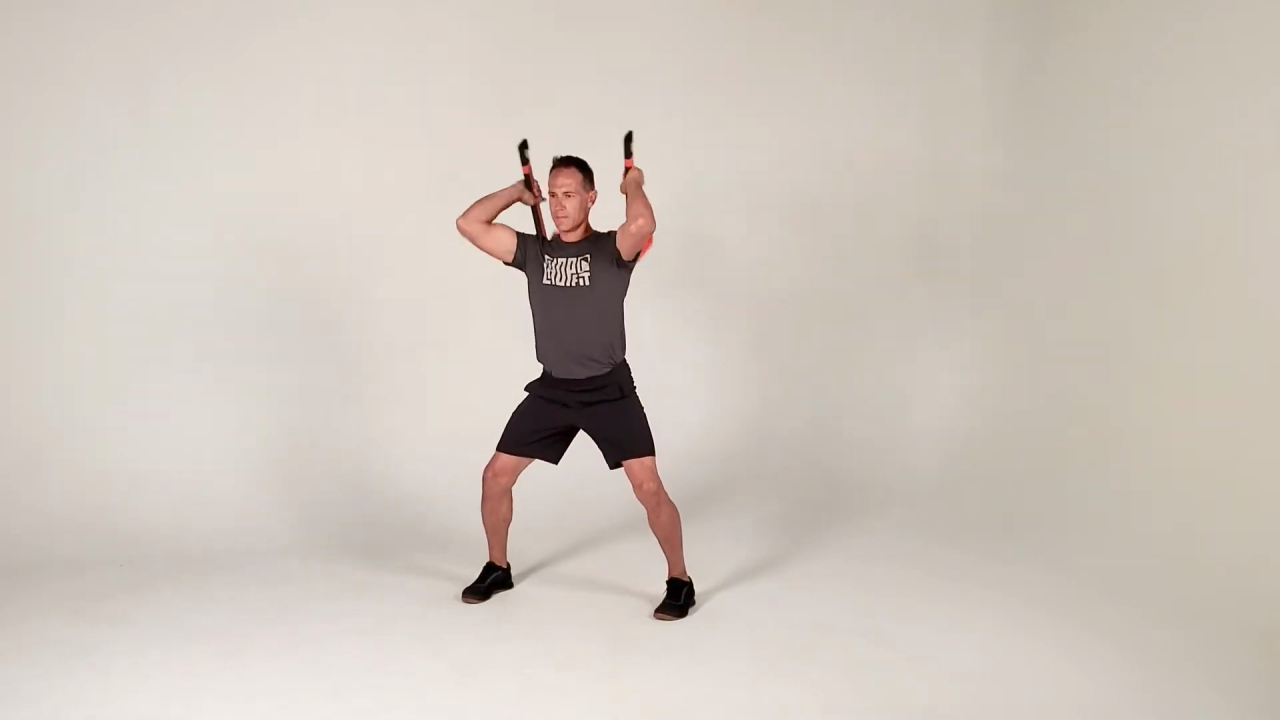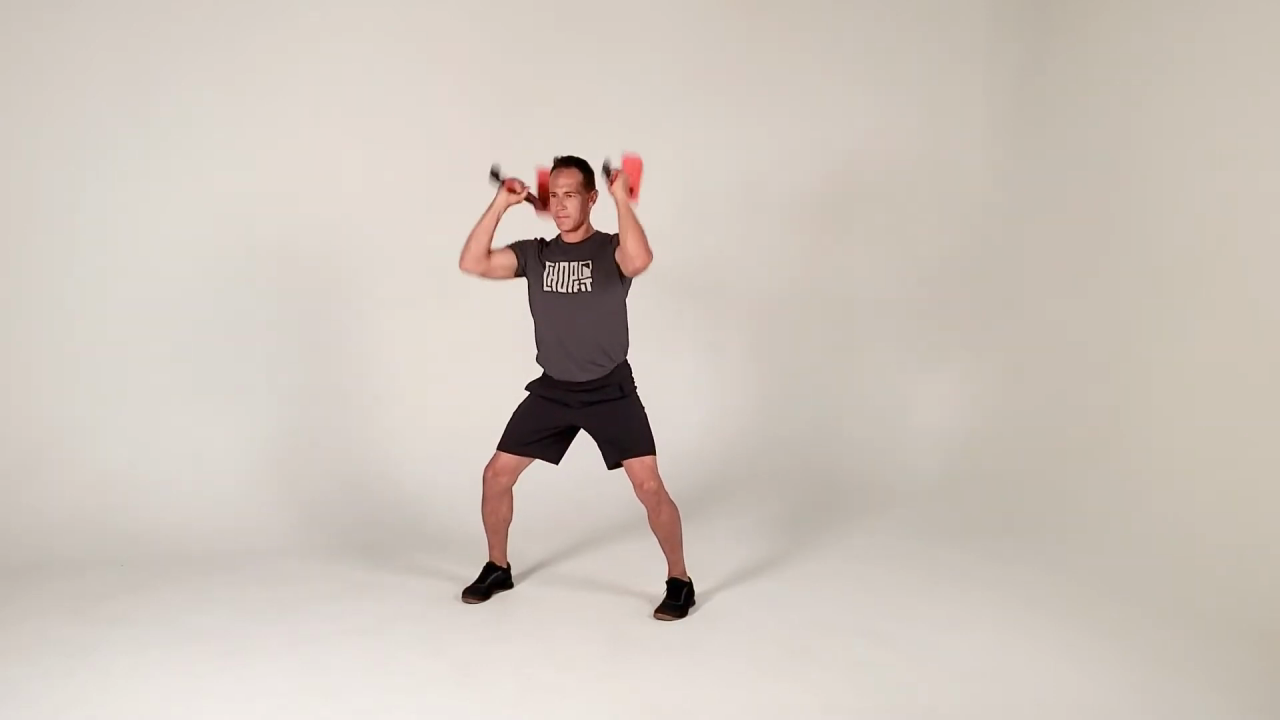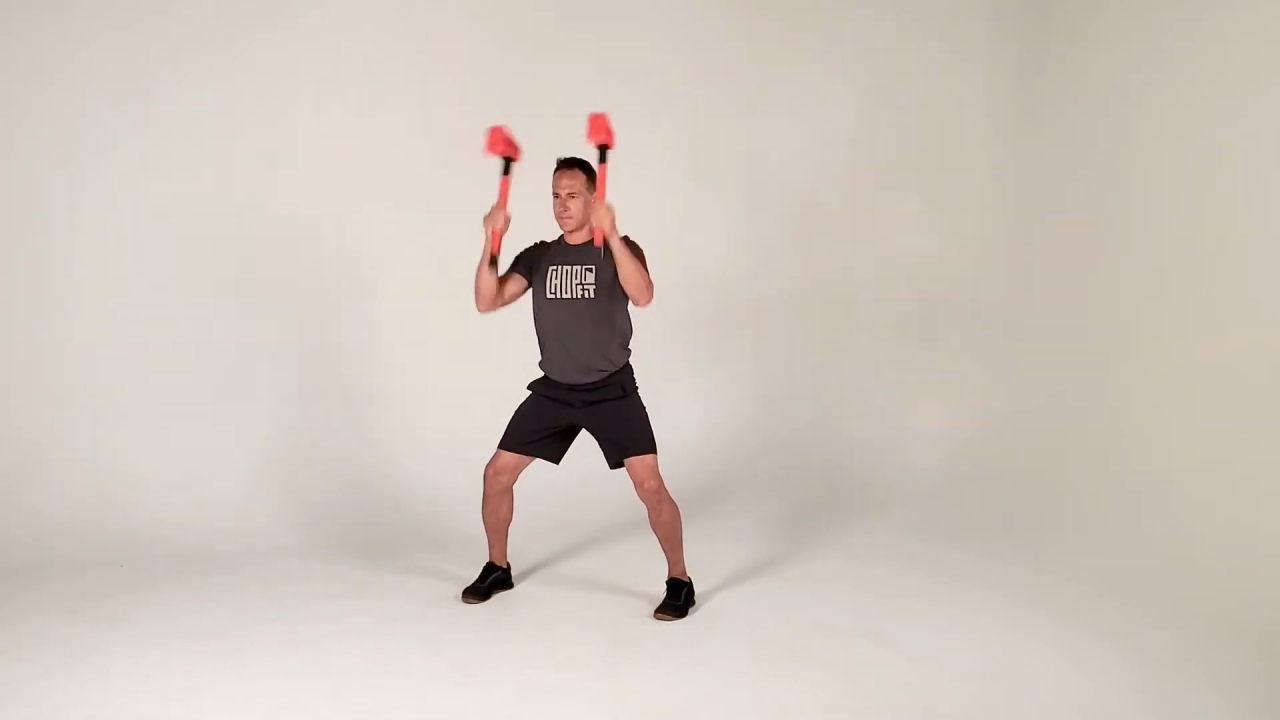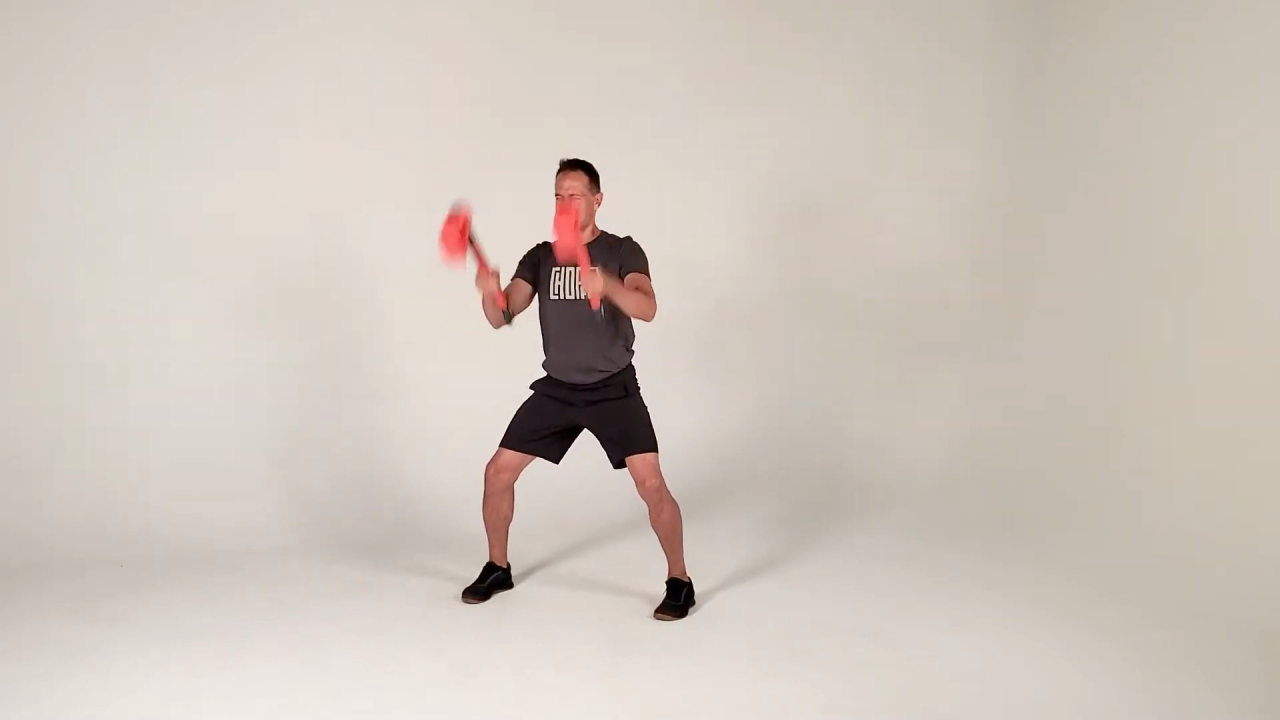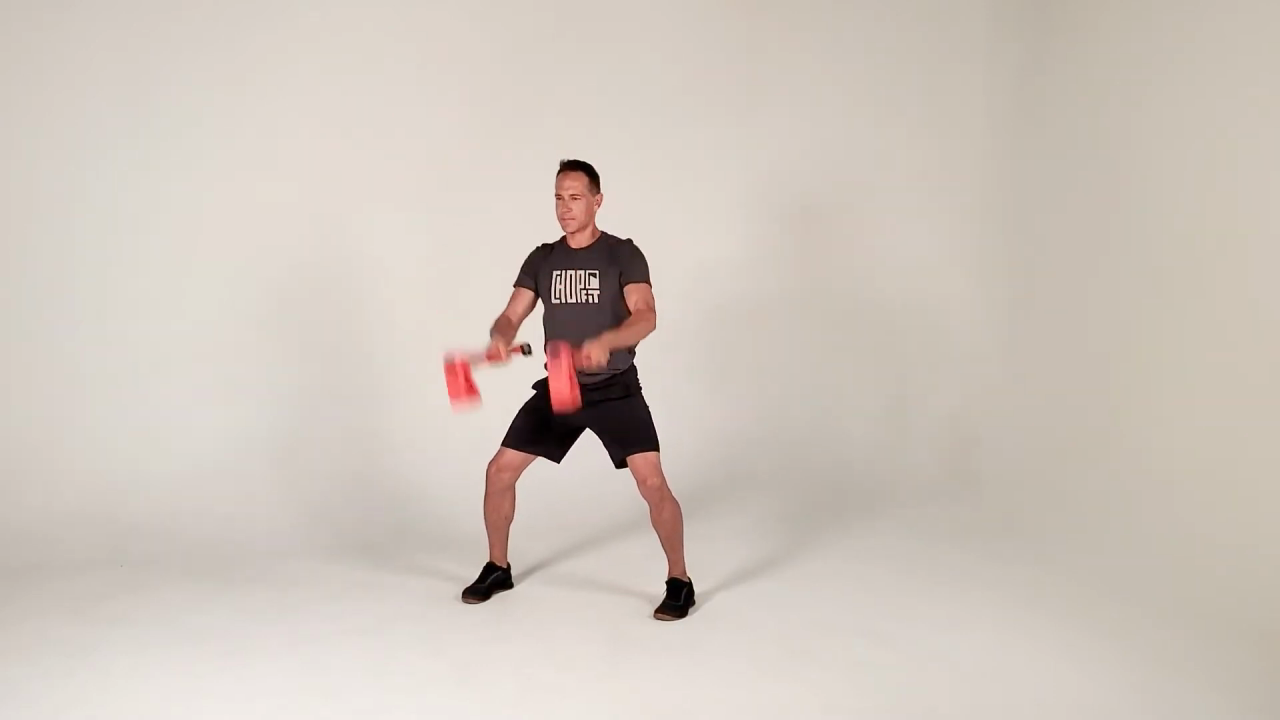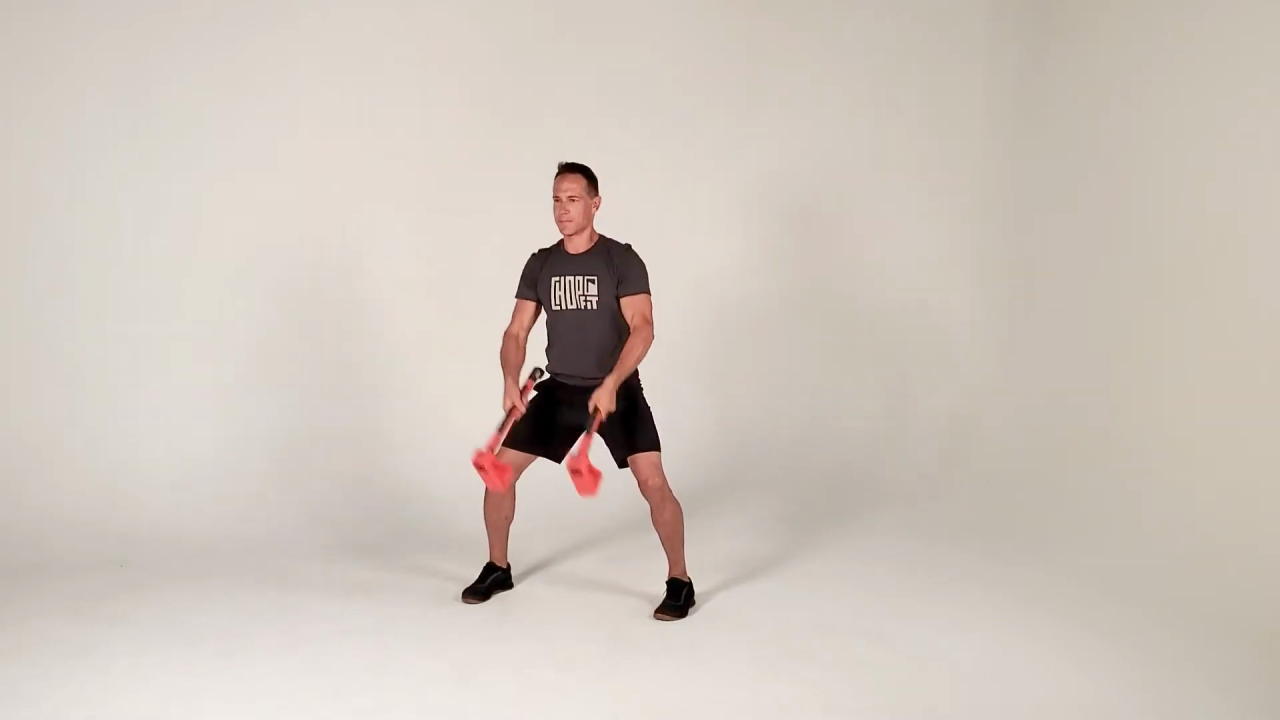
dt=0.1s
person 1, frame 1
left shoulder: (611, 246)
right shoulder: (533, 249)
left elbow: (644, 228)
right elbow: (468, 225)
left wrist: (633, 185)
right wrist: (514, 193)
left hip: (609, 389)
right hip: (552, 390)
left knee: (648, 486)
right knee: (495, 475)
left ankle: (679, 581)
right ankle: (497, 568)
person 1, frame 2
left shoulder: (612, 249)
right shoulder: (533, 254)
left elbow: (641, 260)
right elbow: (471, 263)
left wrist: (623, 199)
right wrist: (501, 202)
left hip: (609, 390)
right hip: (552, 390)
left knee: (649, 486)
right knee: (496, 475)
left ankle: (679, 581)
right ankle: (497, 568)
person 1, frame 3
left shoulder: (620, 248)
right shoulder: (536, 256)
left elbow: (643, 296)
right elbow: (487, 301)
left wrist: (611, 234)
right wrist: (490, 243)
left hip: (611, 390)
right hip: (553, 390)
left knee: (649, 485)
right knee: (496, 474)
left ankle: (679, 581)
right ankle: (497, 568)
person 1, frame 4
left shoulder: (623, 250)
right shoulder: (539, 258)
left elbow: (647, 308)
right elbow: (500, 317)
left wrist: (607, 285)
right wrist: (490, 291)
left hip: (613, 389)
right hip: (556, 390)
left knee: (651, 484)
right knee: (497, 472)
left ankle: (679, 581)
right ankle: (497, 568)
person 1, frame 5
left shoulder: (623, 255)
right shoulder: (540, 259)
left elbow: (645, 316)
right elbow: (511, 318)
left wrist: (607, 342)
right wrist: (499, 339)
left hip: (616, 387)
right hip: (556, 389)
left knee: (652, 483)
right knee: (499, 471)
left ankle: (679, 582)
right ankle: (497, 568)
person 1, frame 6
left shoulder: (622, 260)
right shoulder: (539, 264)
left elbow: (642, 330)
right elbow: (517, 332)
left wrist: (612, 384)
right wrist: (511, 383)
left hip: (616, 391)
right hip: (559, 389)
left knee: (653, 483)
left ankle: (679, 582)
right ankle: (497, 568)
